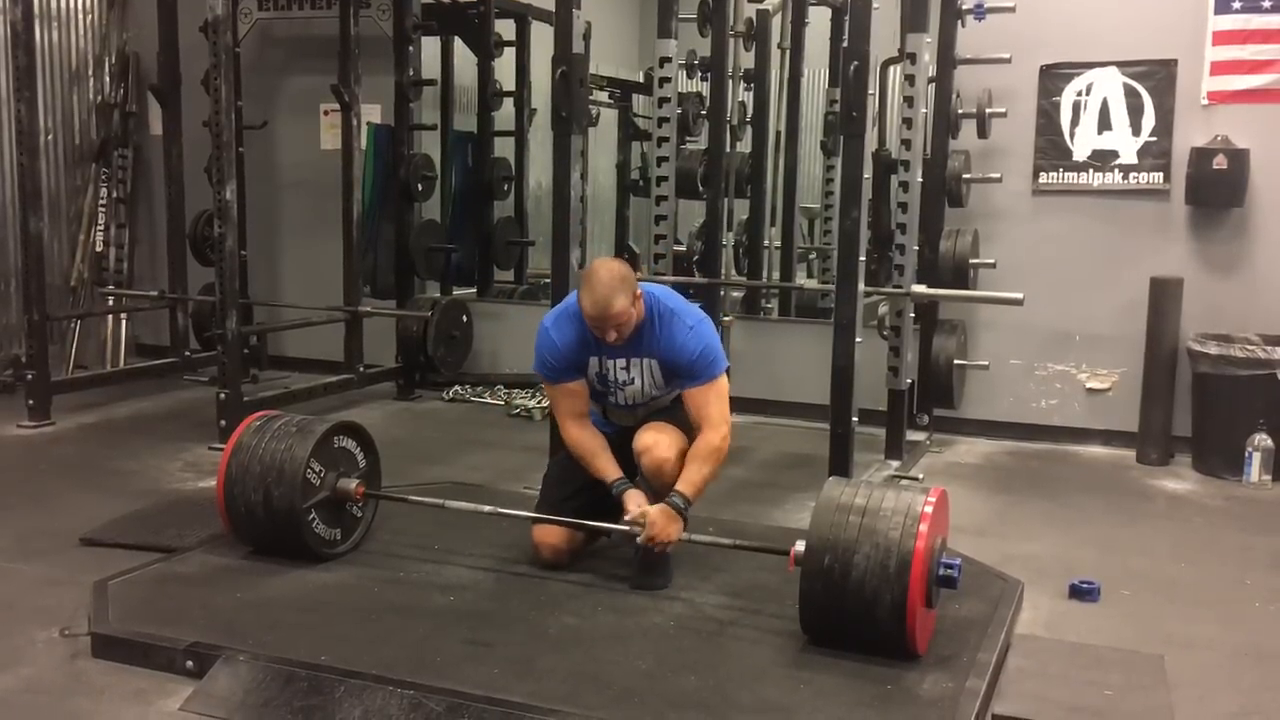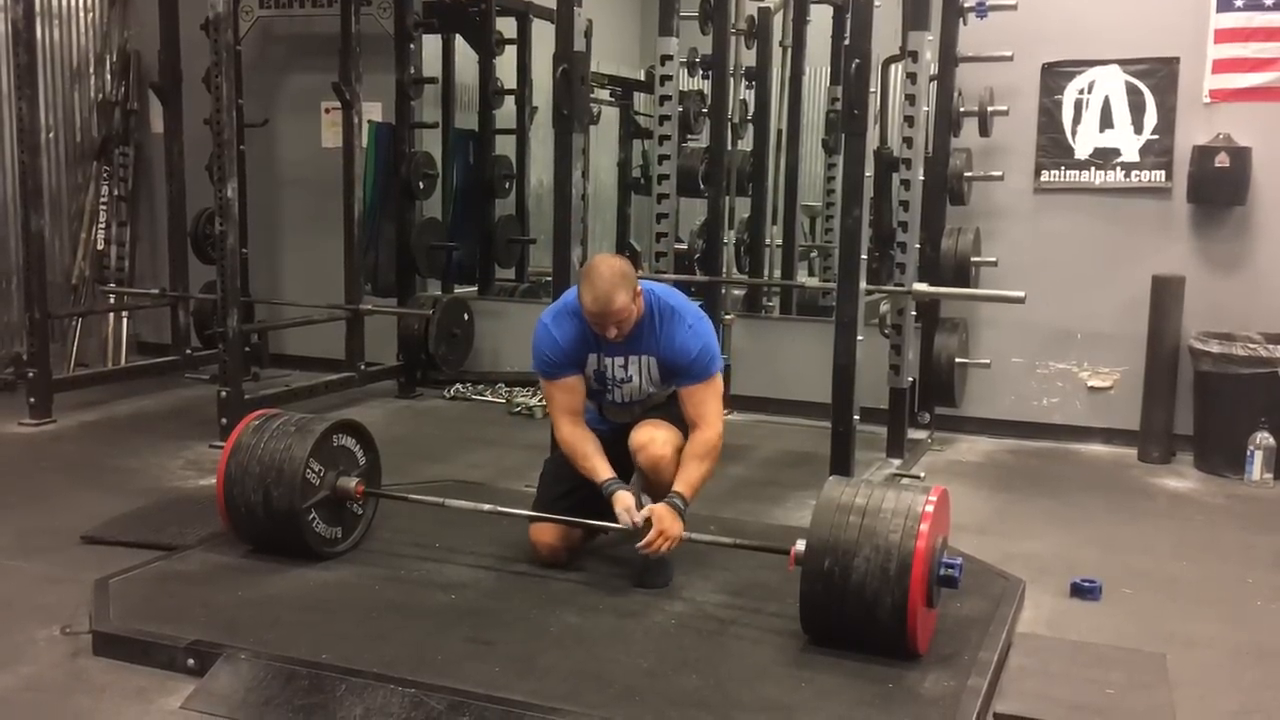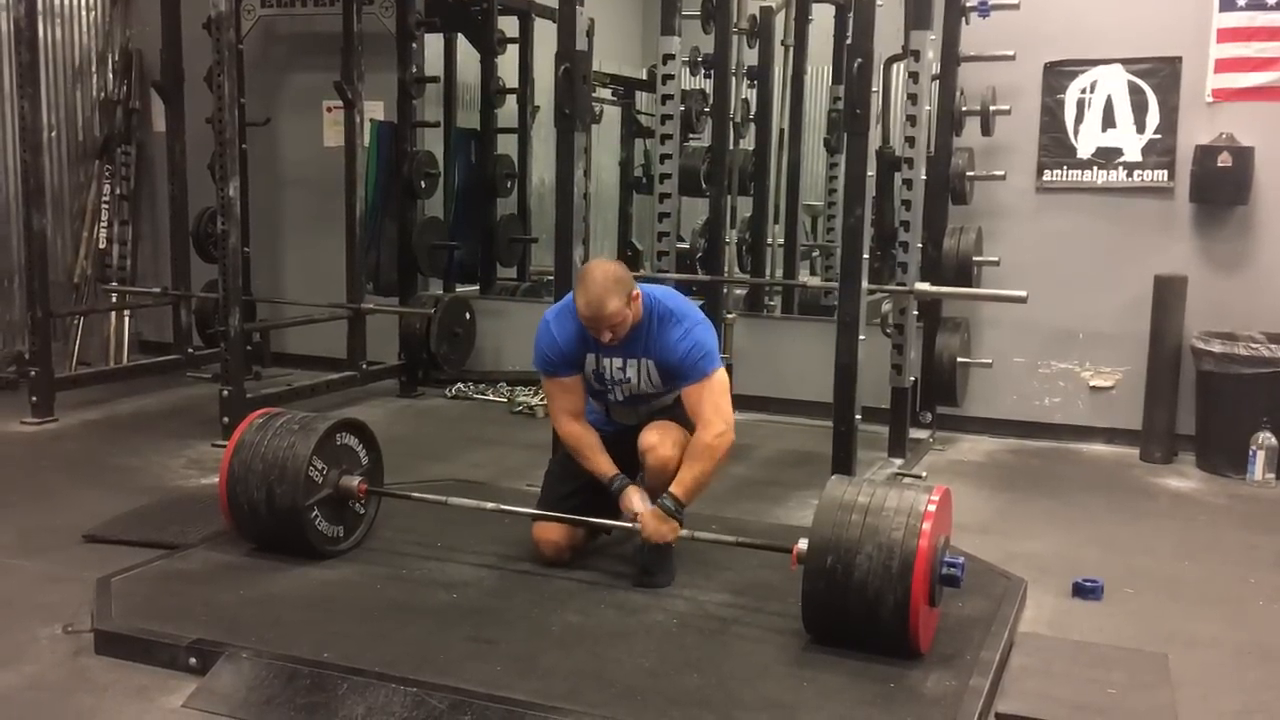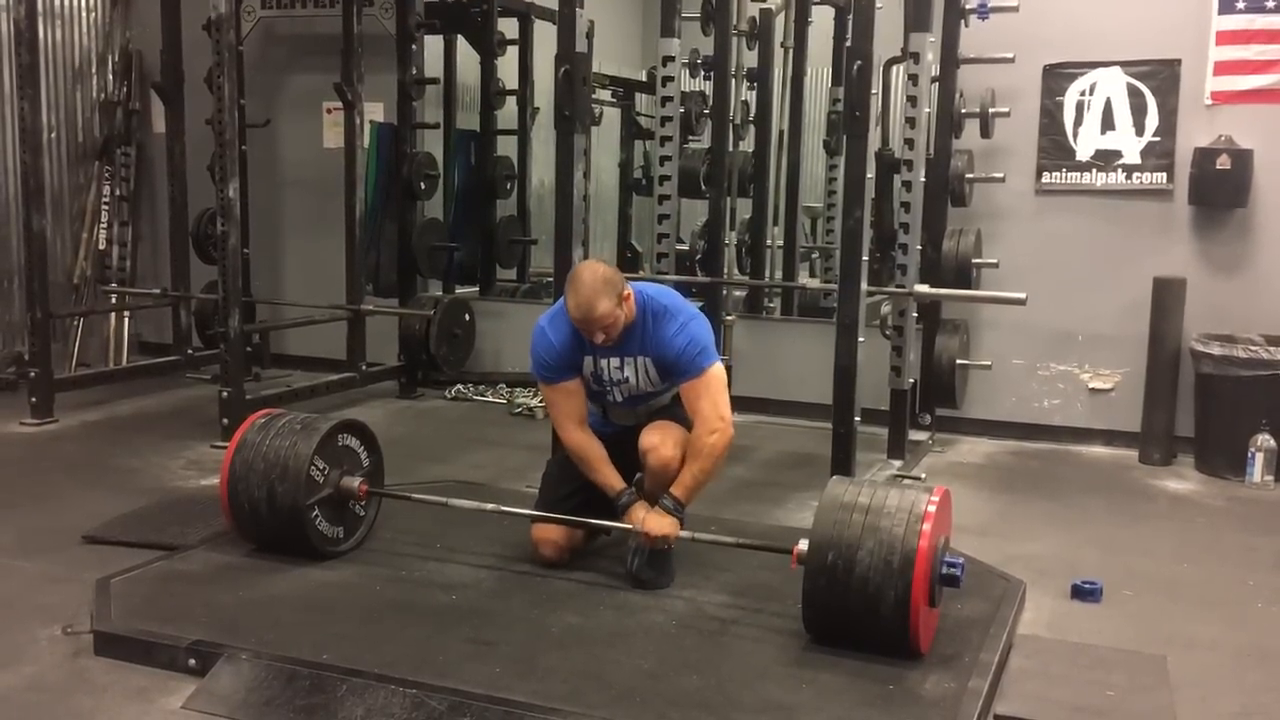
dt=0.4s
person 1, frame 1
left shoulder: (688, 329)
right shoulder: (557, 332)
left elbow: (716, 432)
right elbow: (575, 424)
left wrist: (676, 505)
right wrist: (622, 488)
left hip: (668, 415)
right hip: (602, 426)
left knee: (655, 450)
right knee: (550, 548)
left ankle: (656, 543)
right ankle: (609, 516)
person 1, frame 2
left shoulder: (686, 326)
right shoulder: (555, 328)
left elbow: (707, 429)
right elbow: (569, 424)
left wrist: (675, 503)
right wrist: (613, 488)
left hip: (664, 412)
right hip: (599, 424)
left knee: (652, 449)
right knee: (548, 546)
left ankle: (657, 531)
right ankle: (607, 511)
person 1, frame 3
left shoulder: (684, 327)
right shoulder: (556, 329)
left elbow: (717, 430)
right elbow: (569, 421)
left wrist: (669, 508)
right wrist: (620, 486)
left hip: (668, 414)
right hip: (604, 424)
left knee: (658, 449)
right knee: (551, 544)
left ankle: (657, 540)
right ankle: (609, 511)
person 1, frame 4
left shoulder: (679, 324)
right shoulder: (551, 334)
left elbow: (716, 427)
right elbow: (573, 430)
left wrist: (670, 507)
right wrist: (626, 501)
left hip: (667, 413)
right hip: (603, 426)
left knee: (659, 449)
right knee: (549, 546)
left ankle: (656, 541)
